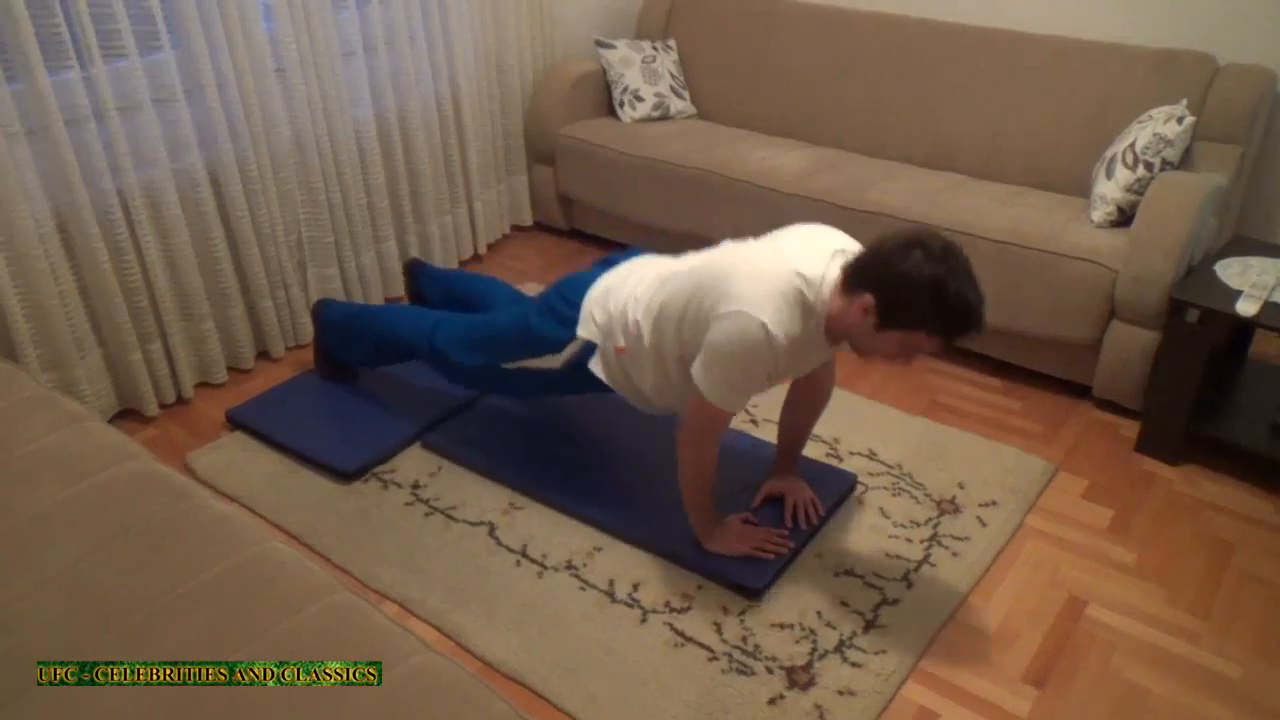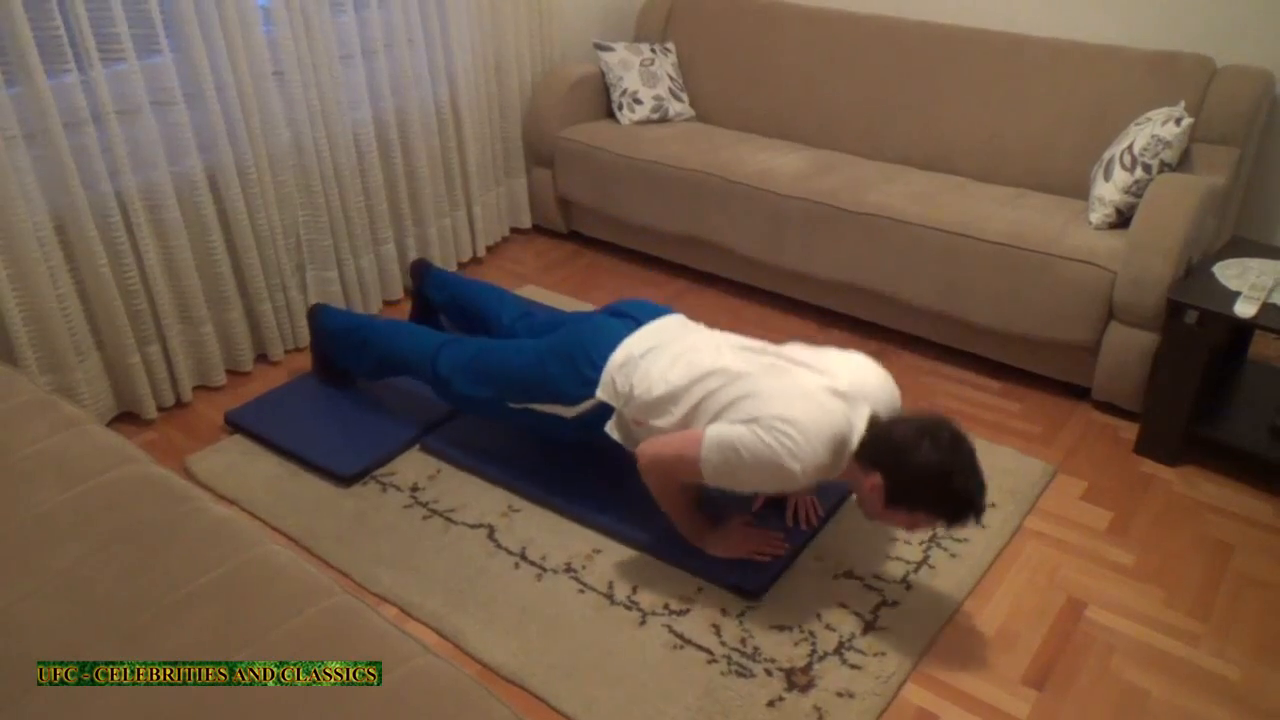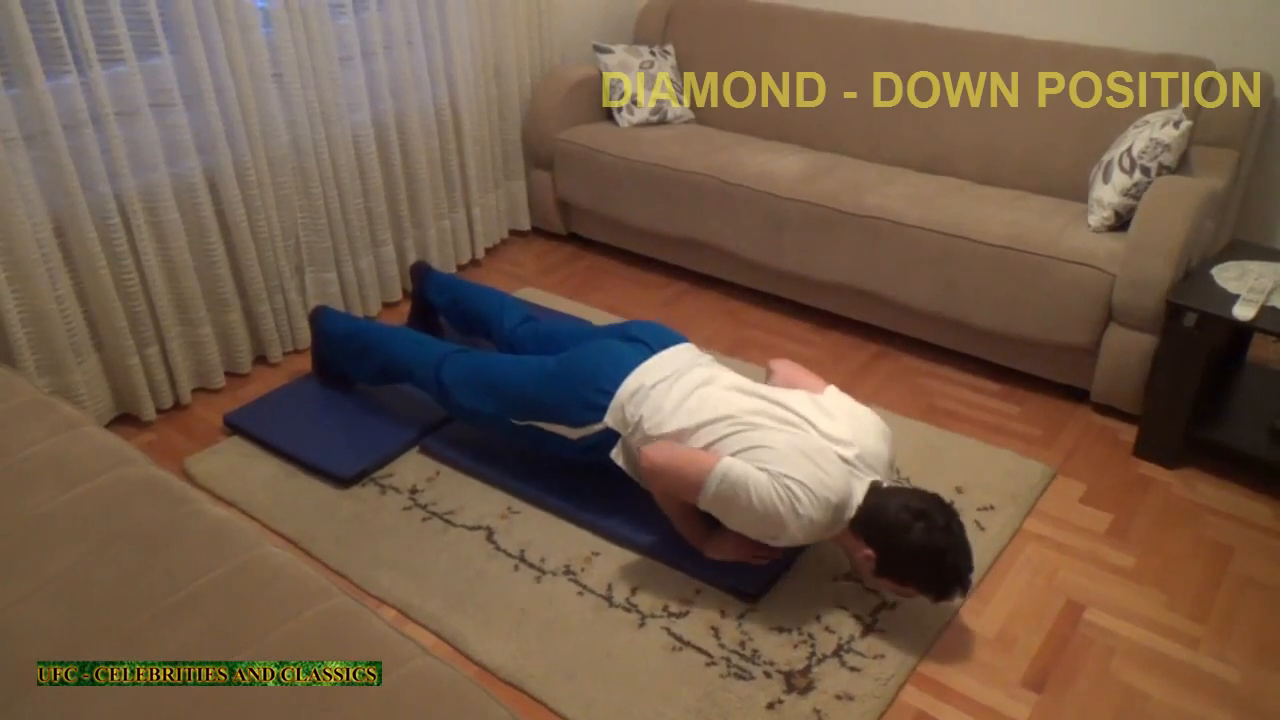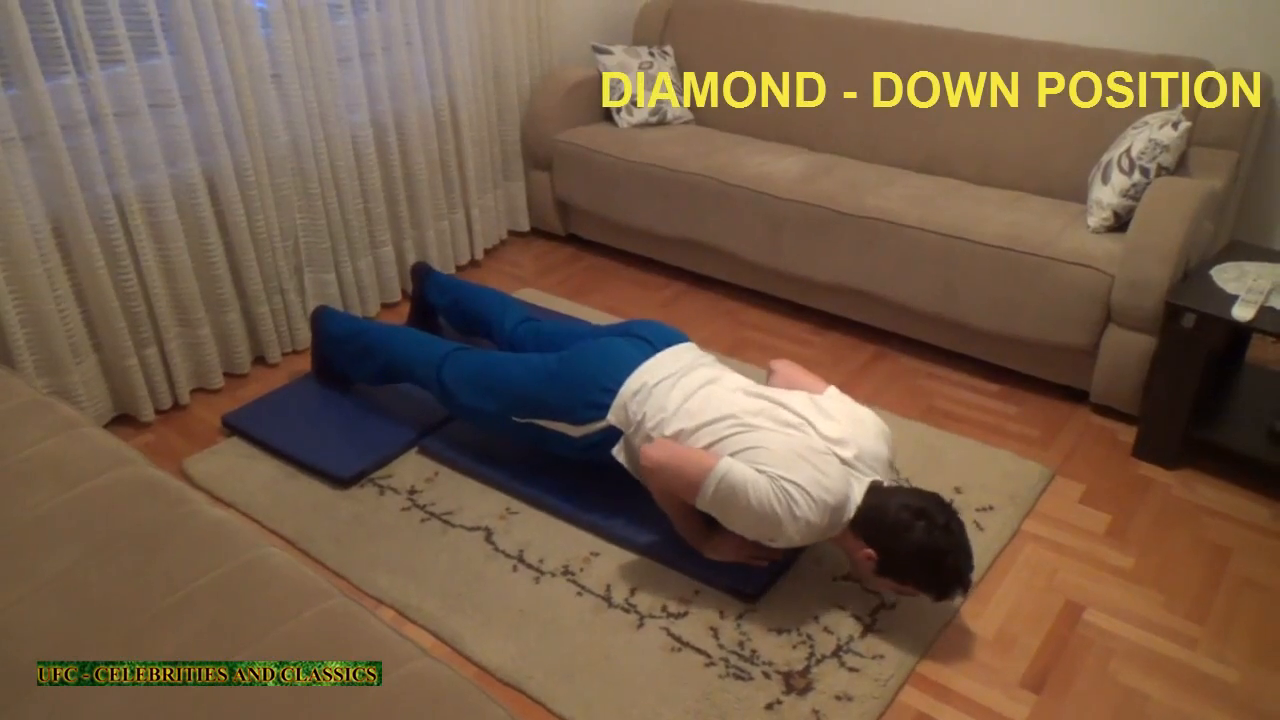
dt=0.3s
person 1, frame 1
left shoulder: (848, 261)
right shoulder: (761, 322)
left elbow: (813, 370)
right elbow: (701, 435)
left wrist: (786, 467)
right wrist: (711, 532)
left hip: (636, 278)
right hip: (593, 329)
left knee: (510, 308)
right knee: (457, 347)
left ankle: (429, 280)
right ankle: (340, 325)
person 1, frame 2
left shoulder: (878, 393)
right shoulder: (792, 447)
right elbow: (654, 458)
right wrist: (706, 537)
left hip: (656, 330)
right hip: (607, 378)
left knee: (523, 324)
right knee: (458, 371)
left ankle: (434, 286)
right ankle: (338, 331)
person 1, frame 3
left shoulder: (873, 439)
right shoulder: (792, 509)
left elbow: (782, 366)
right elbow: (655, 461)
right wrist: (707, 540)
left hip: (659, 355)
right hip: (607, 403)
left knee: (525, 333)
right knee: (458, 377)
left ankle: (434, 288)
right ankle: (338, 334)
person 1, frame 4
left shoulder: (872, 438)
right shoulder: (792, 511)
left elbow: (783, 367)
right elbow: (656, 460)
right wrist: (706, 542)
left hip: (661, 354)
right hip: (608, 401)
left knee: (525, 333)
right knee: (460, 377)
left ankle: (435, 289)
right ankle: (338, 334)
